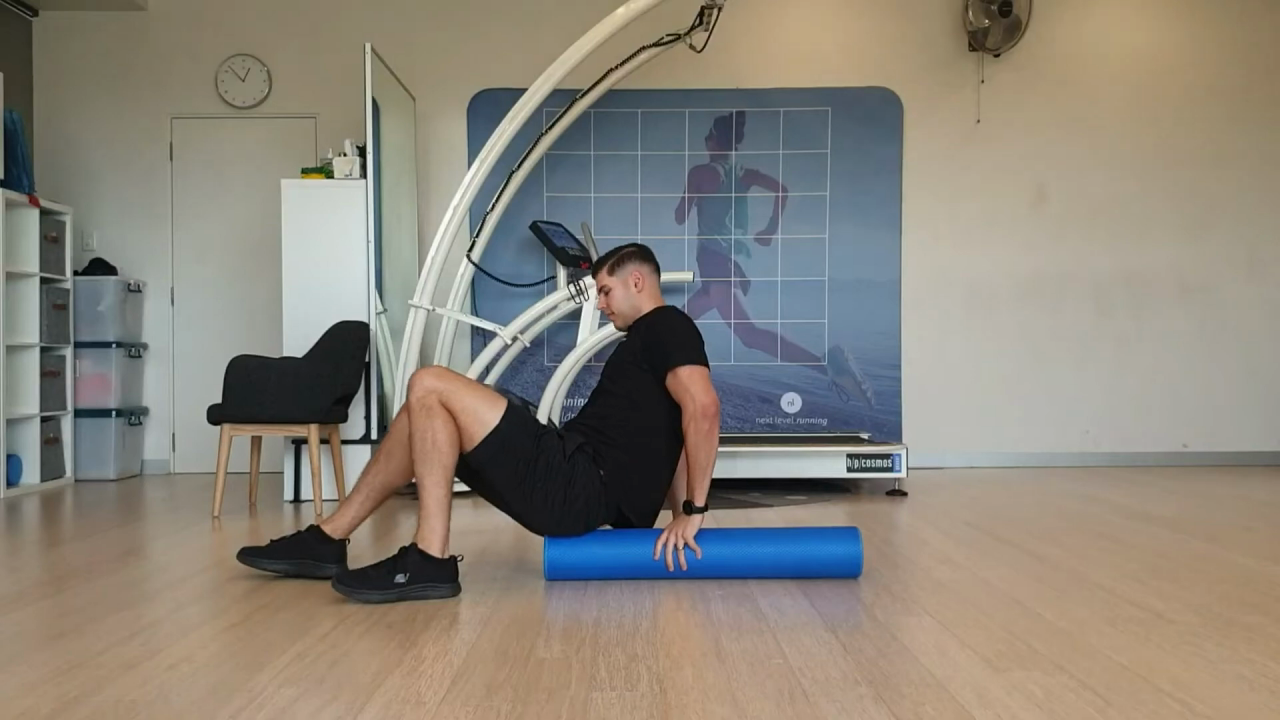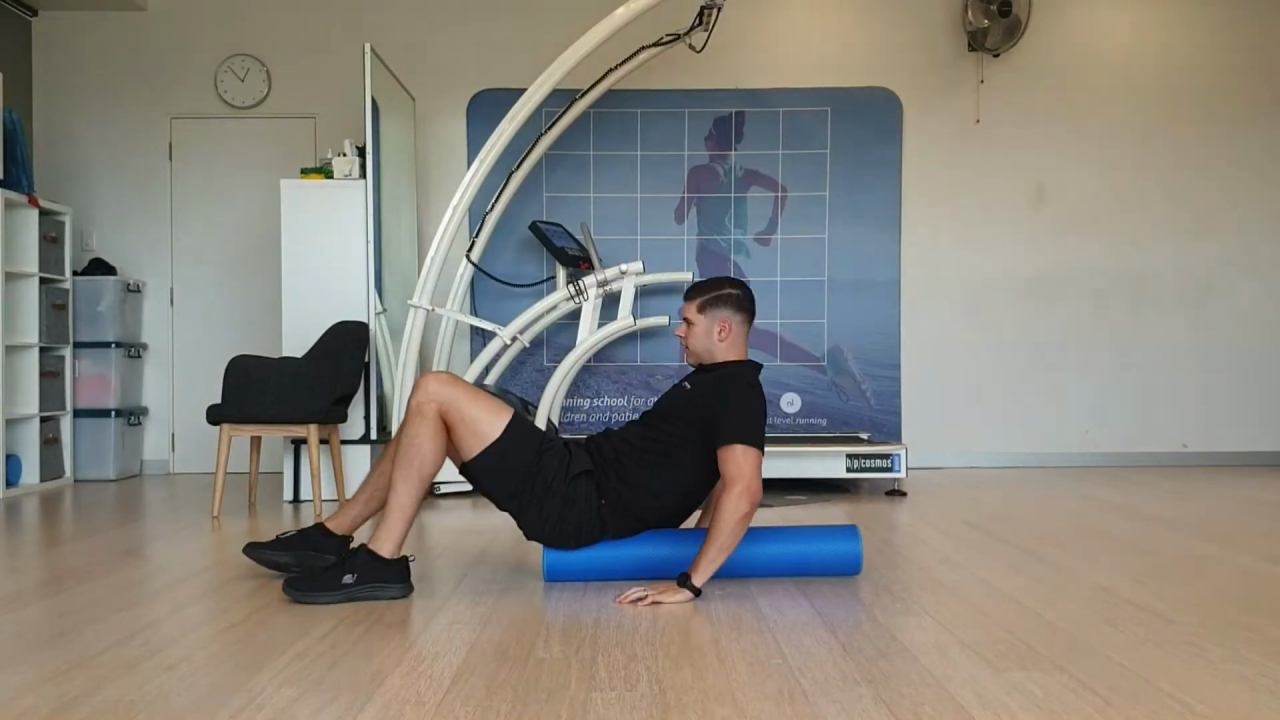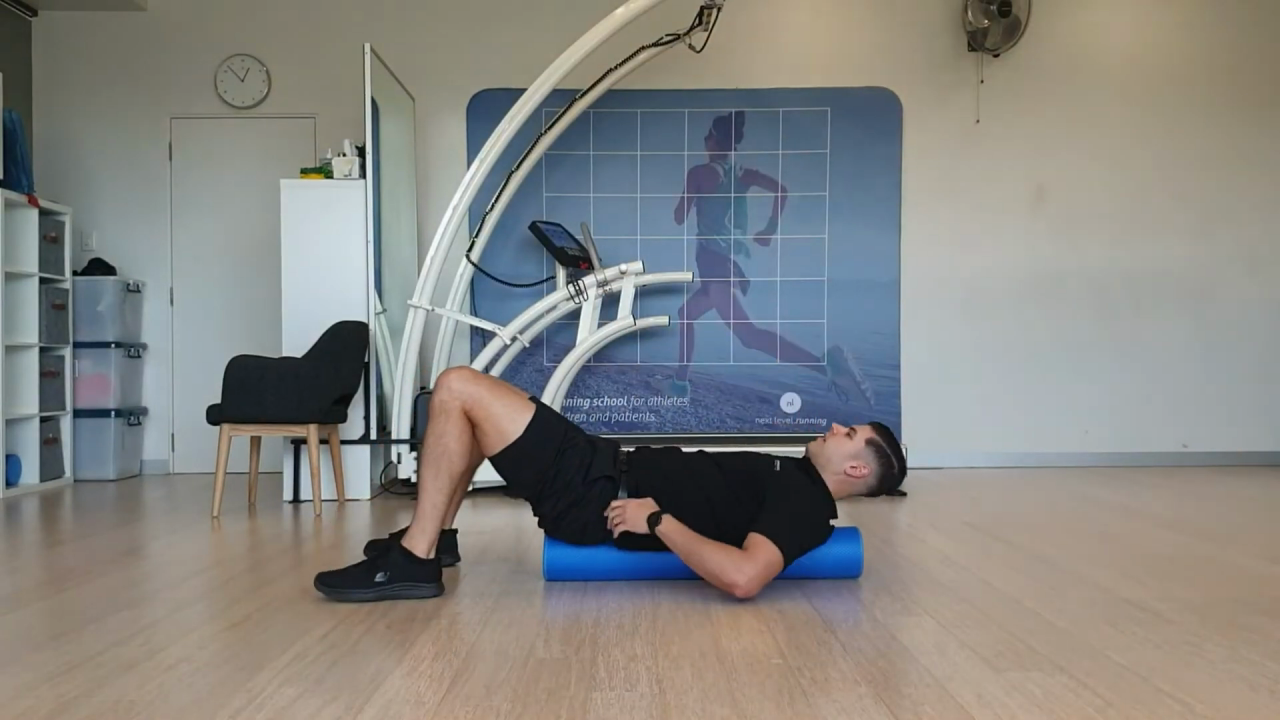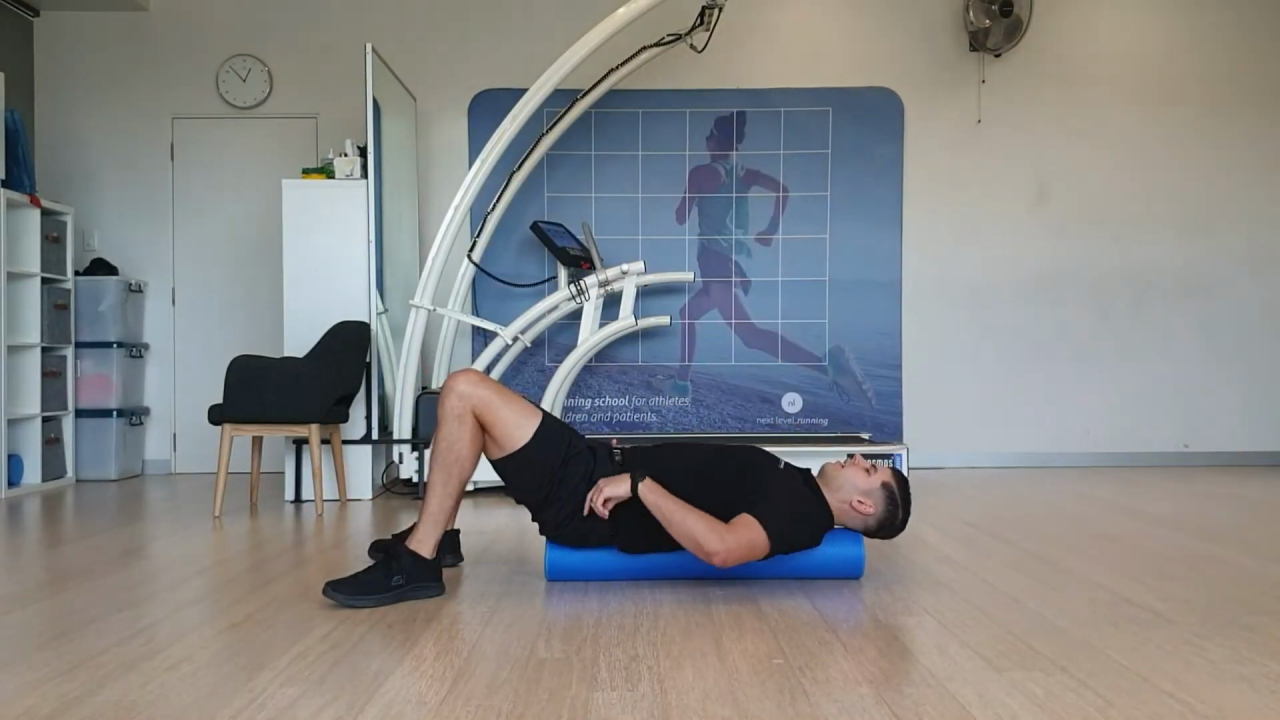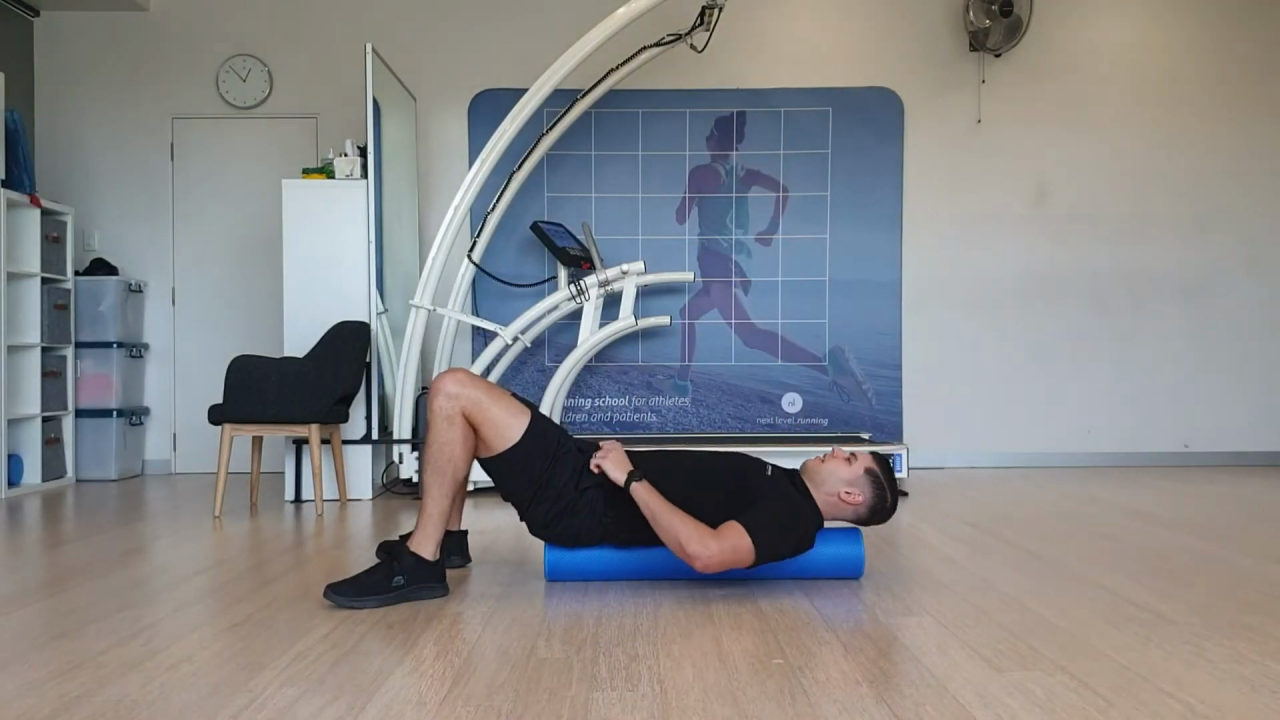
dt=1s
person 1, frame 1
left shoulder: (666, 326)
right shoulder: (654, 338)
left elbow: (703, 408)
right elbow: (667, 439)
left wrist: (694, 511)
right wrist: (677, 514)
left hip: (574, 487)
right hip: (577, 485)
left knee: (430, 388)
right knee: (422, 417)
left ankle: (430, 562)
right ankle: (327, 540)
person 1, frame 2
left shoulder: (733, 392)
right shoulder: (721, 383)
left elbow: (744, 491)
right elbow: (724, 485)
left wrist: (688, 583)
left hip: (573, 503)
right hip: (578, 480)
left knee: (435, 392)
right knee: (432, 408)
left ankle: (380, 561)
right ankle: (332, 538)
person 1, frame 3
left shoulder: (802, 506)
right shoulder: (794, 480)
left elbow: (743, 577)
left wrist: (656, 519)
left hip: (595, 499)
right hip: (610, 470)
left knee: (456, 388)
right knee: (466, 393)
left ankle: (413, 562)
right ankle: (433, 536)
person 1, frame 4
left shoulder: (801, 514)
right shoulder: (793, 485)
left elbow: (720, 547)
left wrist: (637, 485)
left hip: (586, 499)
right hip: (605, 476)
left knee: (465, 391)
right knee: (468, 394)
left ankle: (415, 562)
right ankle: (436, 535)
person 1, frame 5
left shoulder: (793, 519)
right shoulder: (782, 486)
left elbow: (705, 552)
left wrist: (632, 479)
right wrist: (627, 464)
left hip: (582, 504)
right hip: (591, 475)
left knee: (453, 392)
right knee: (459, 392)
left ankle: (418, 563)
right ankle: (445, 538)
person 2, frame 1
left shoulder: (700, 172)
right shoulder: (744, 174)
left elbow: (680, 218)
right elbow: (781, 189)
left wrist: (689, 195)
right wrist: (771, 230)
left hip: (715, 260)
right hip: (736, 261)
left knee: (748, 333)
right knee: (685, 315)
left ankle: (826, 364)
person 2, frame 2
left shoulder: (700, 172)
right shoulder: (745, 173)
left elbow: (680, 218)
right elbow: (780, 189)
left wrist: (686, 196)
right wrist: (770, 230)
left hip: (715, 260)
right hip: (736, 261)
left knee: (748, 333)
left ankle: (825, 364)
person 2, frame 3
left shoulder: (700, 173)
right shoulder: (744, 174)
left elbow: (680, 218)
right elbow: (781, 190)
left wrist: (686, 196)
right wrist: (770, 229)
left hip: (714, 260)
right hip: (735, 261)
left knee: (748, 334)
right knee: (686, 314)
left ankle: (826, 365)
right ankle: (681, 381)
person 2, frame 4
left shoulder: (702, 173)
right shoulder: (746, 174)
left elbow: (681, 218)
right elbow: (782, 190)
left wrist: (691, 195)
right wrist: (771, 230)
left hip: (715, 261)
right hip: (736, 261)
left knee: (750, 334)
right knee: (688, 315)
left ankle: (827, 365)
right ankle: (681, 382)
person 2, frame 5
left shoulder: (701, 173)
right shoulder: (745, 174)
left elbow: (681, 218)
right elbow: (781, 190)
left wrist: (688, 196)
right wrist: (771, 231)
left hip: (715, 261)
right hip: (736, 261)
left knee: (750, 334)
right knee: (688, 314)
left ankle: (828, 365)
right ankle: (680, 382)
